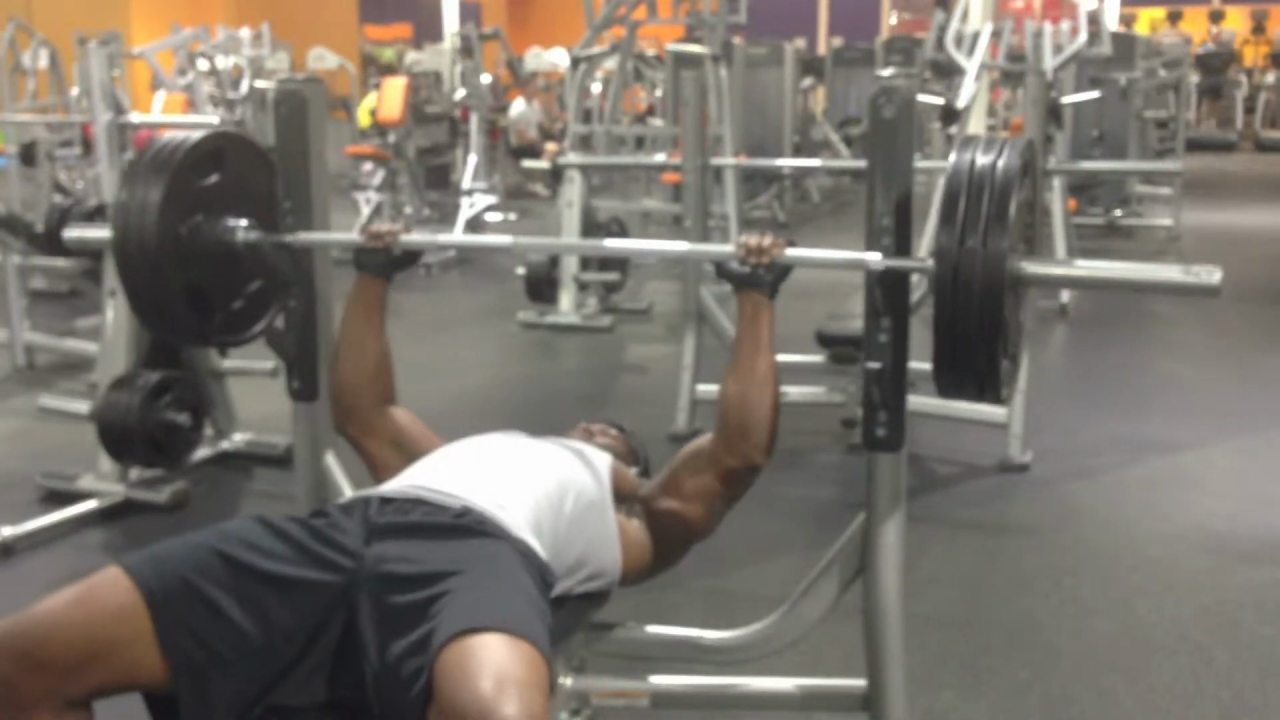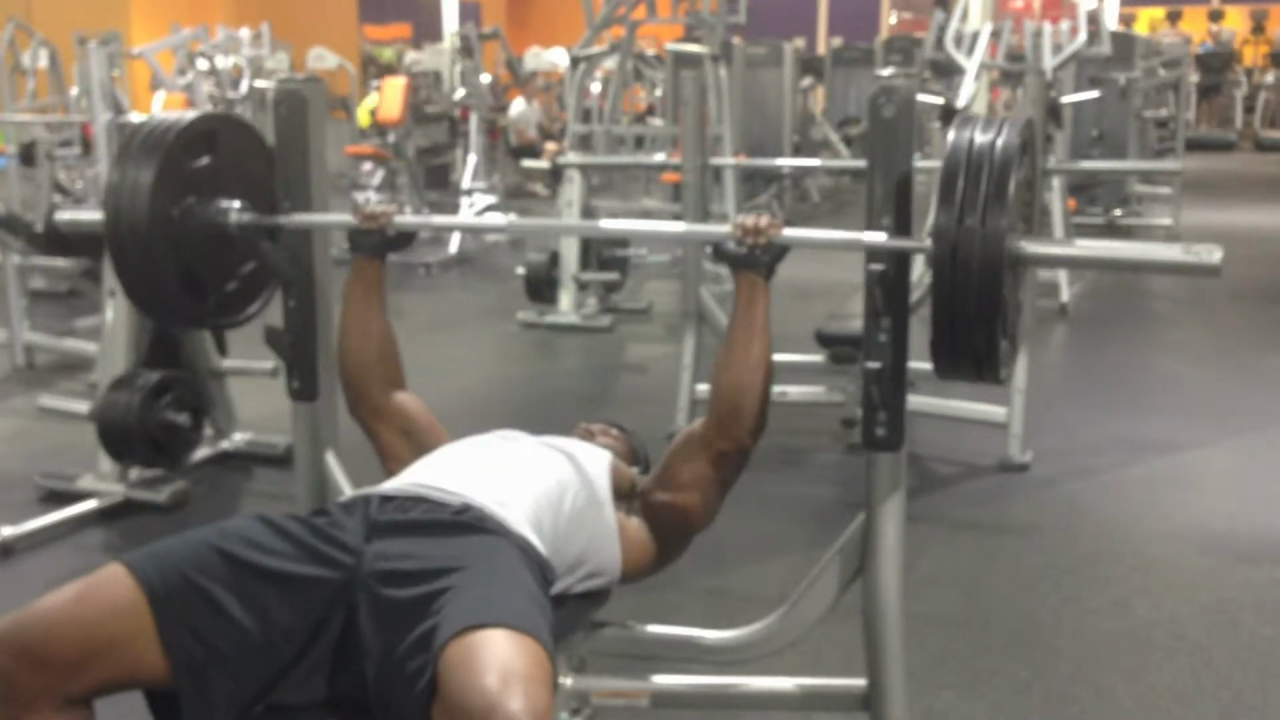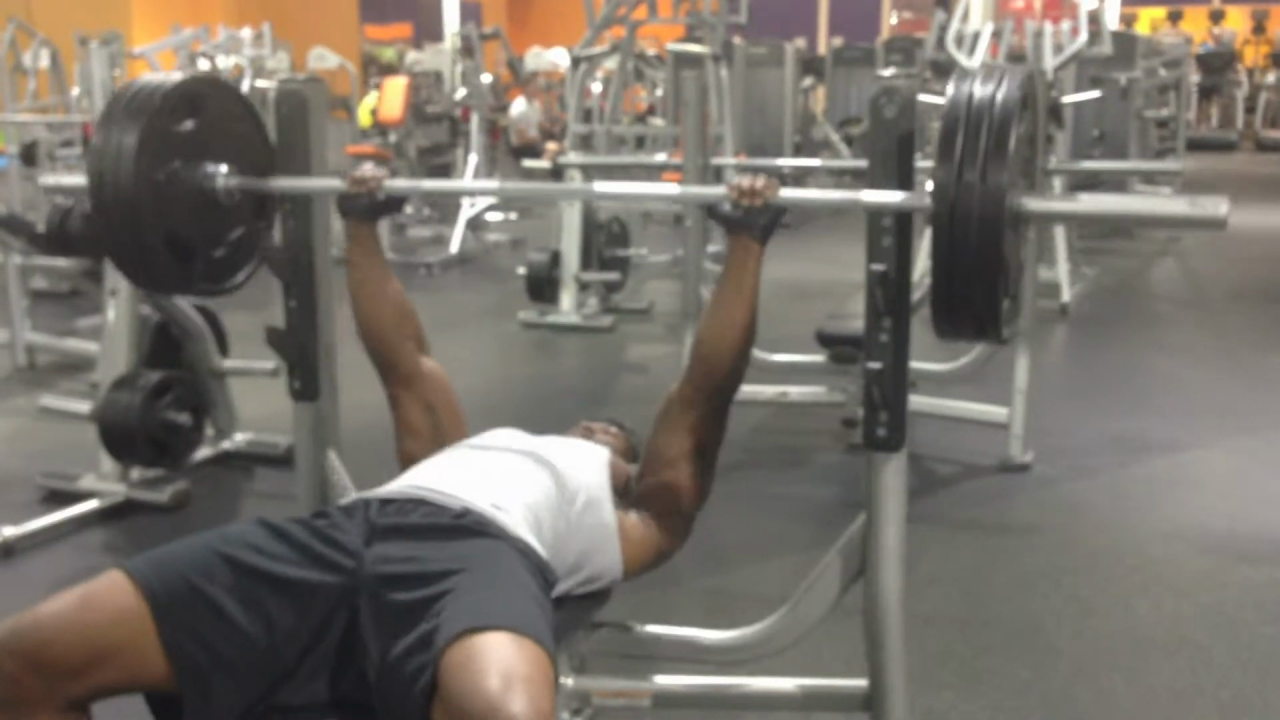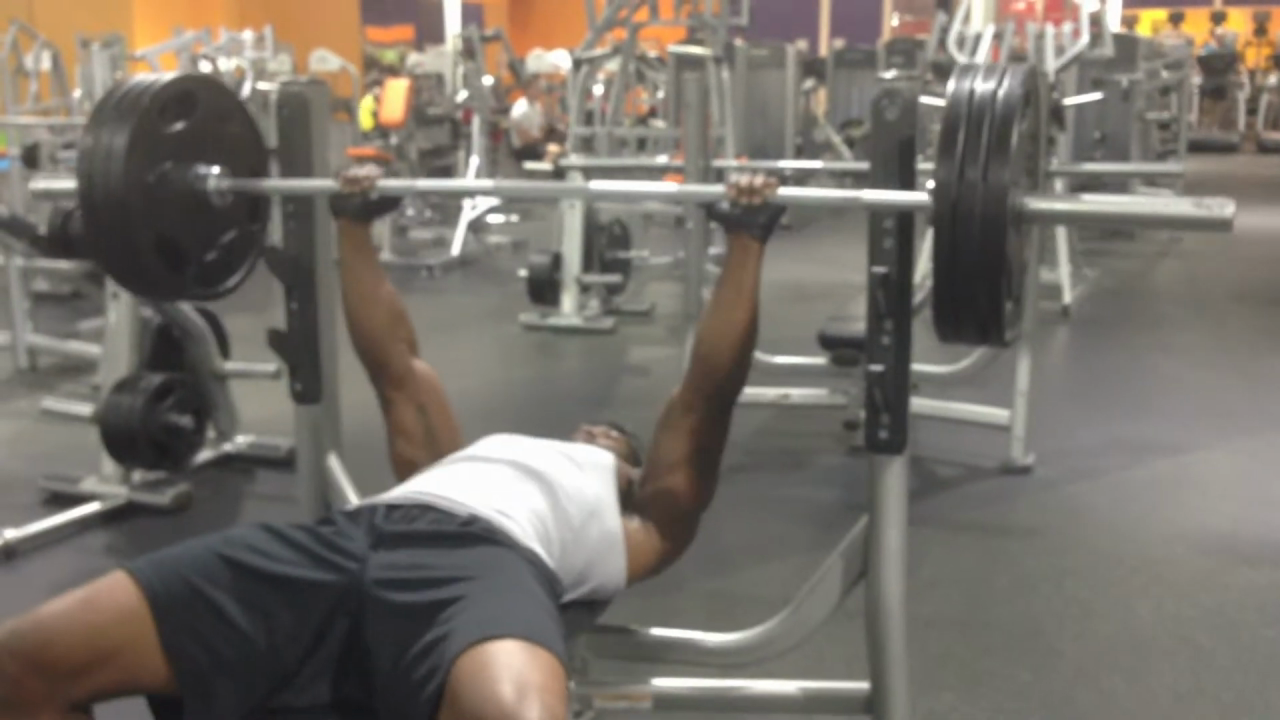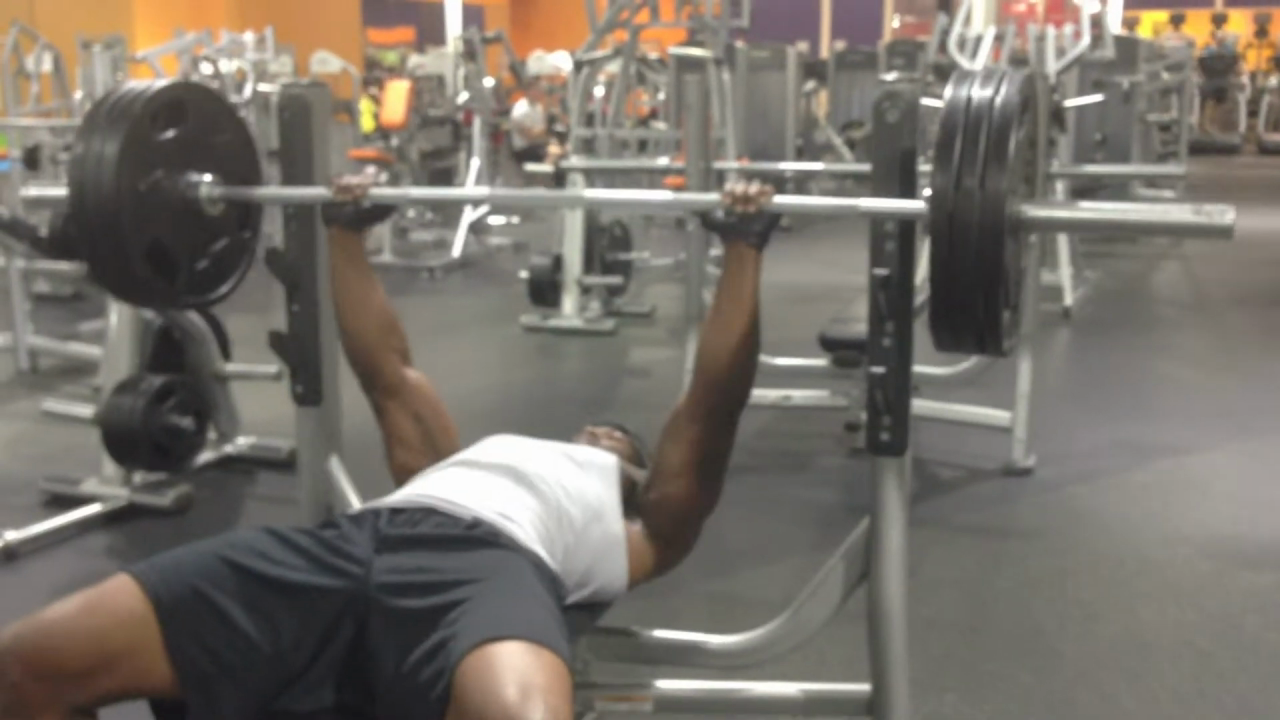
dt=0.2s
person 1, frame 1
left shoulder: (639, 519)
right shoulder: (473, 449)
left elbow: (739, 451)
right elbow: (363, 412)
left wrist: (756, 297)
right wrist: (372, 279)
left hip: (483, 553)
right hip: (343, 531)
person 1, frame 2
left shoulder: (640, 519)
right shoulder: (467, 452)
left elbow: (727, 433)
right elbow: (376, 395)
left wrist: (753, 280)
right wrist: (368, 260)
left hip: (482, 552)
right hip: (345, 529)
person 1, frame 3
left shoulder: (639, 519)
right shoulder: (471, 451)
left elbow: (706, 392)
right elbow: (405, 362)
left wrist: (747, 242)
right wrist: (362, 226)
right hip: (342, 535)
person 1, frame 4
left shoulder: (641, 523)
right shoulder: (462, 460)
left elbow: (708, 394)
right elbow: (395, 365)
left wrist: (746, 241)
right wrist: (353, 226)
right hip: (348, 540)
person 1, frame 5
left shoulder: (642, 525)
right shoulder: (467, 459)
left elbow: (712, 405)
right elbow: (387, 371)
left wrist: (743, 250)
right wrist: (346, 234)
right hip: (354, 542)
